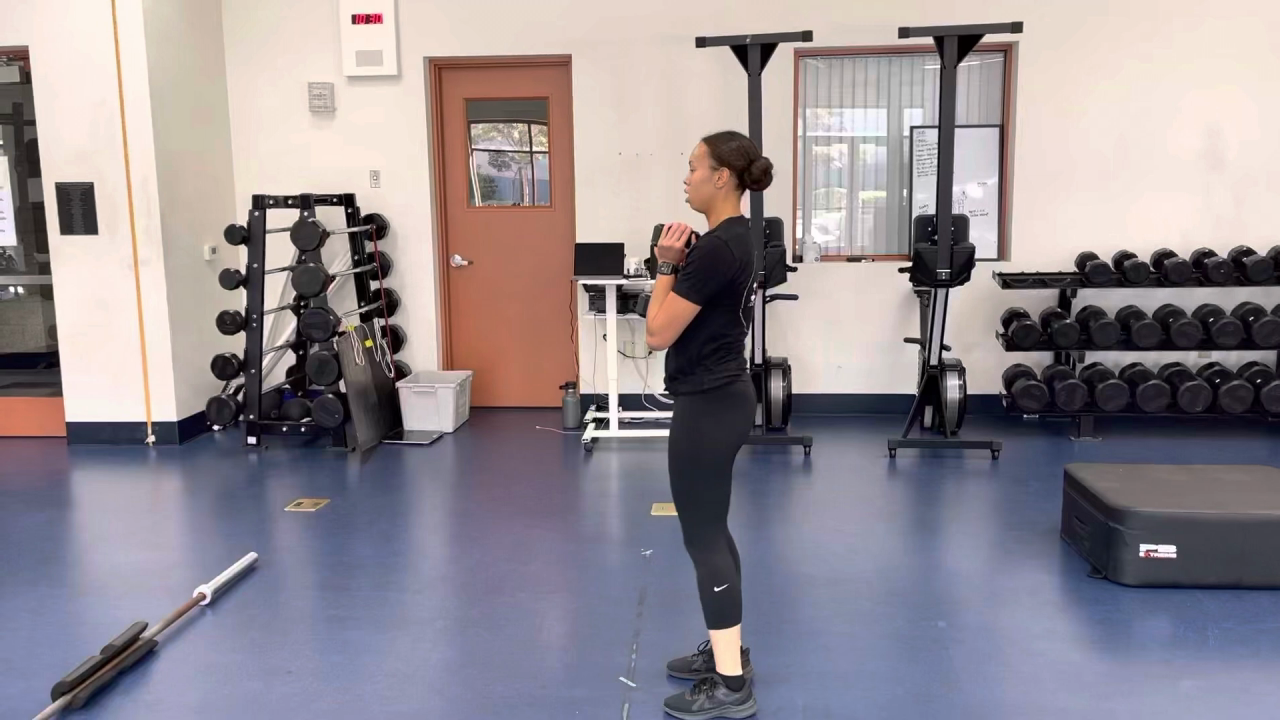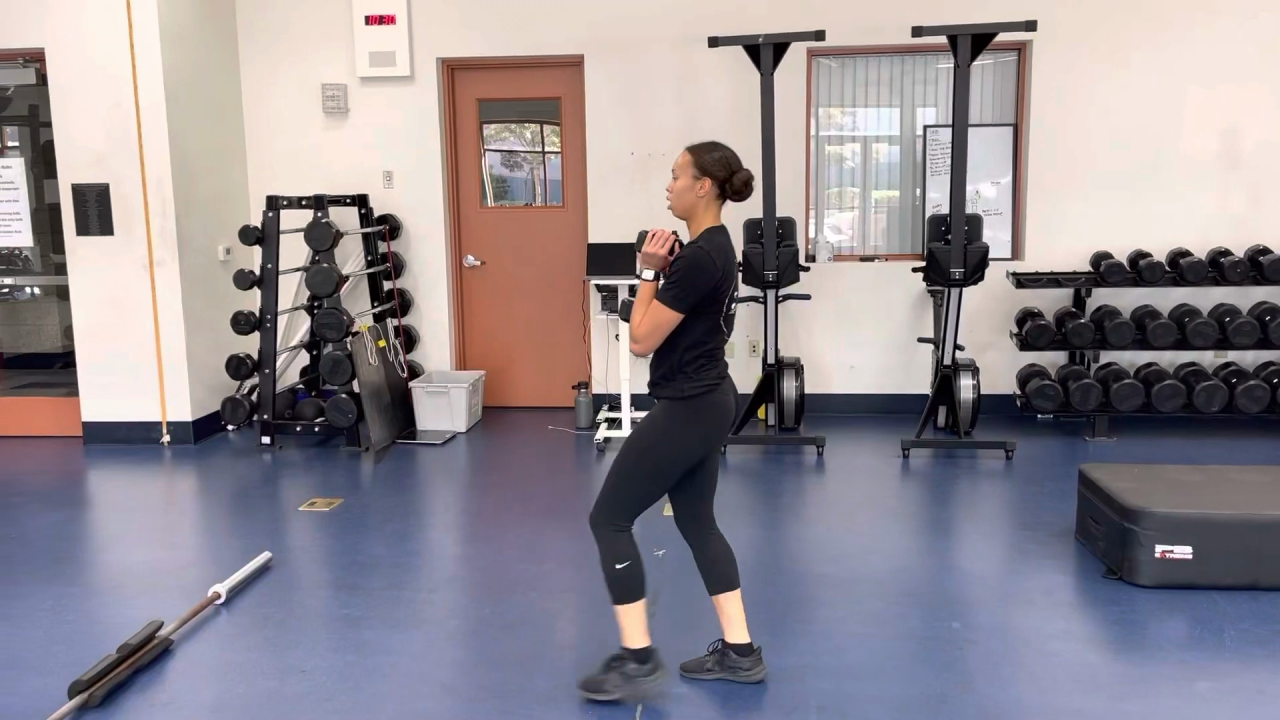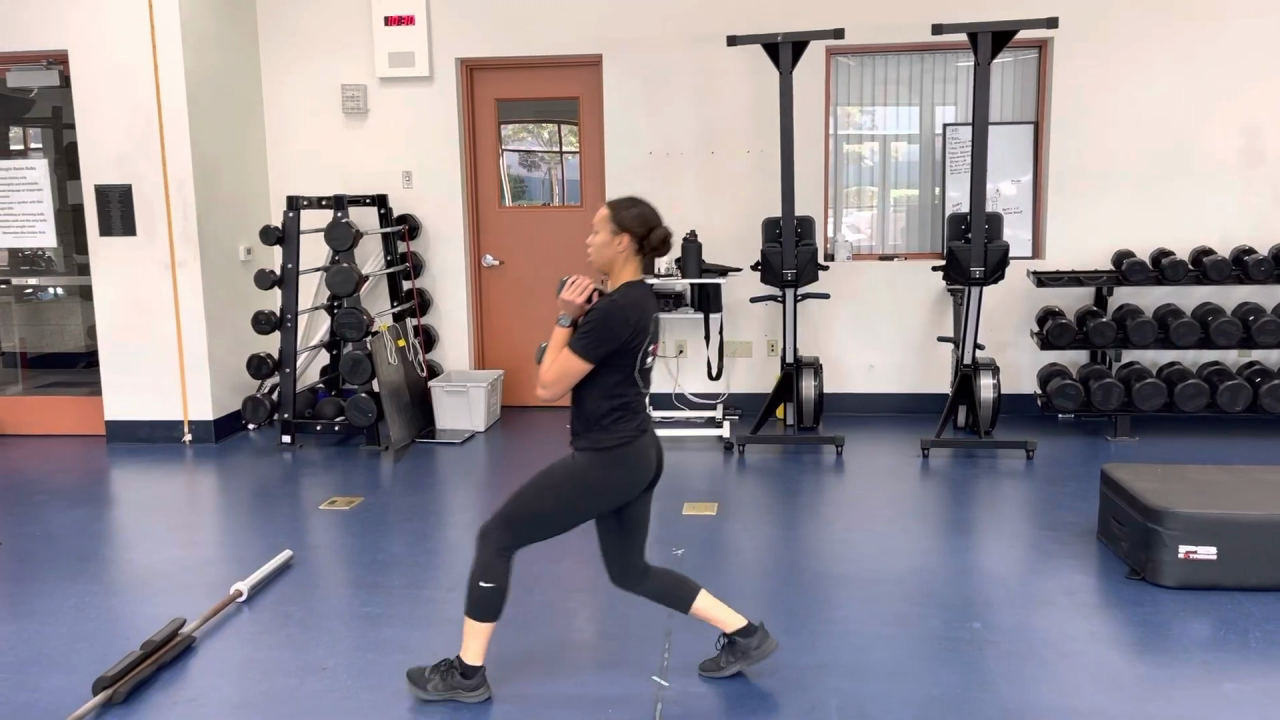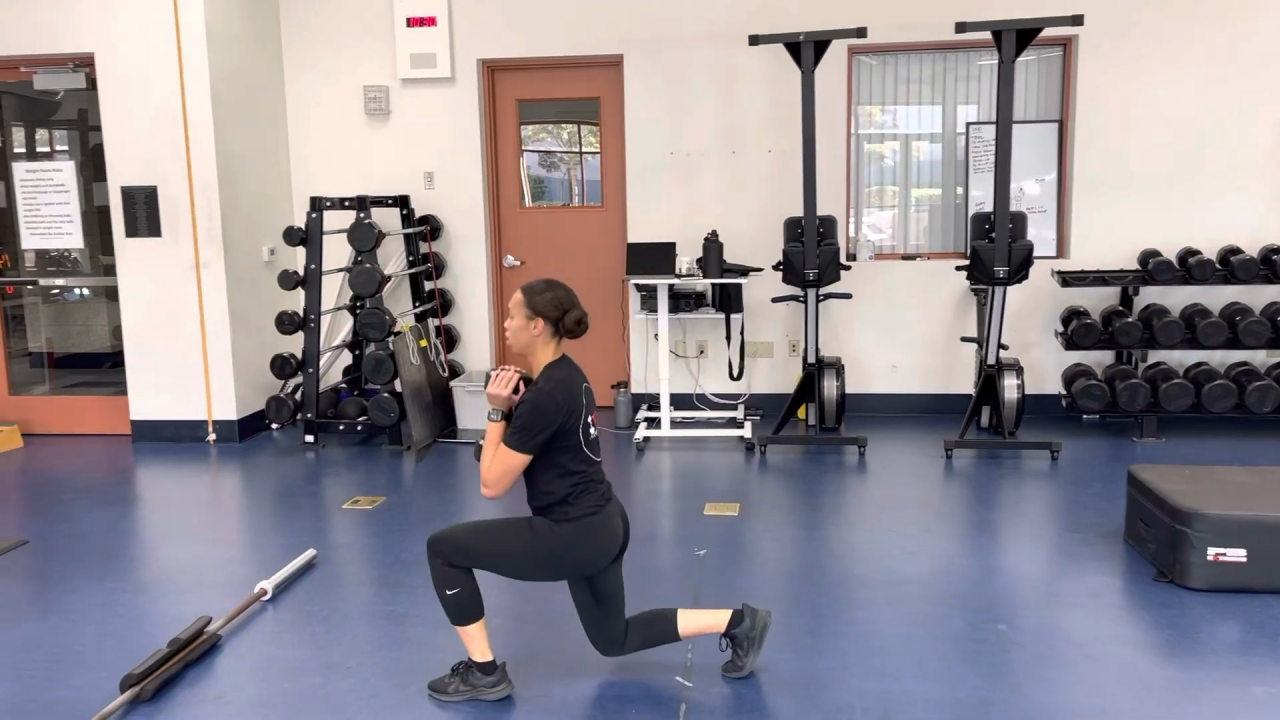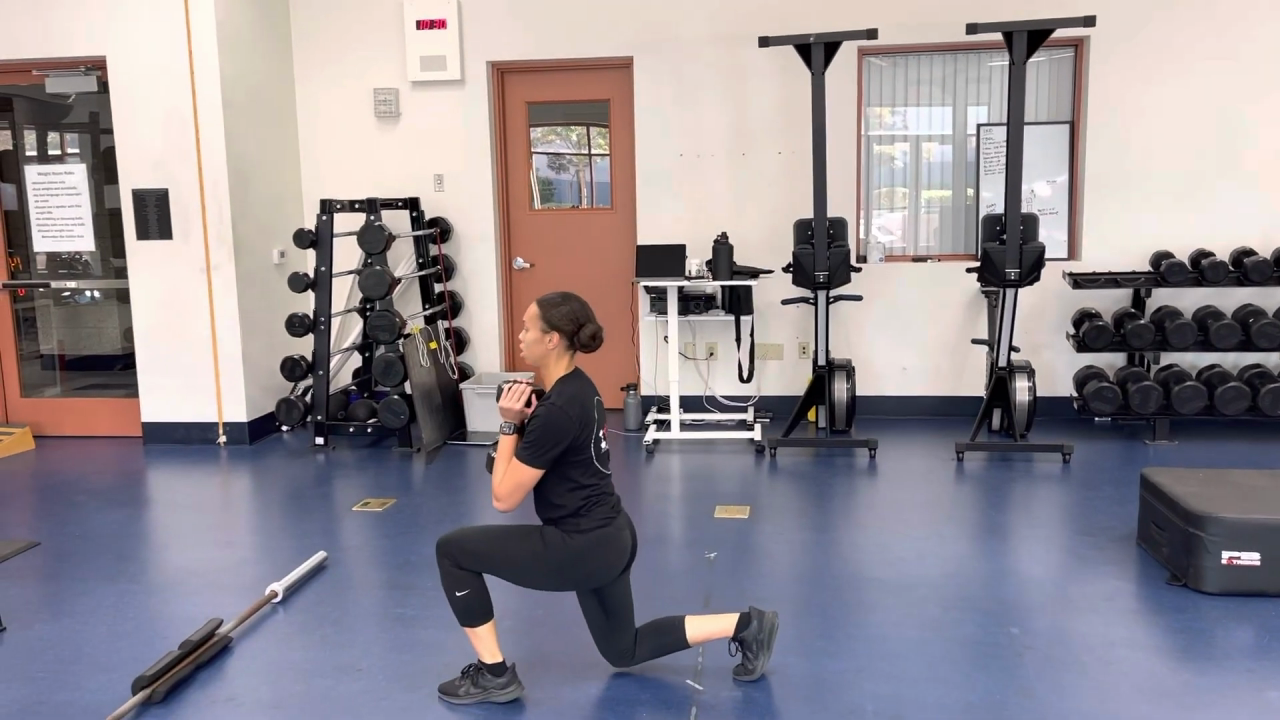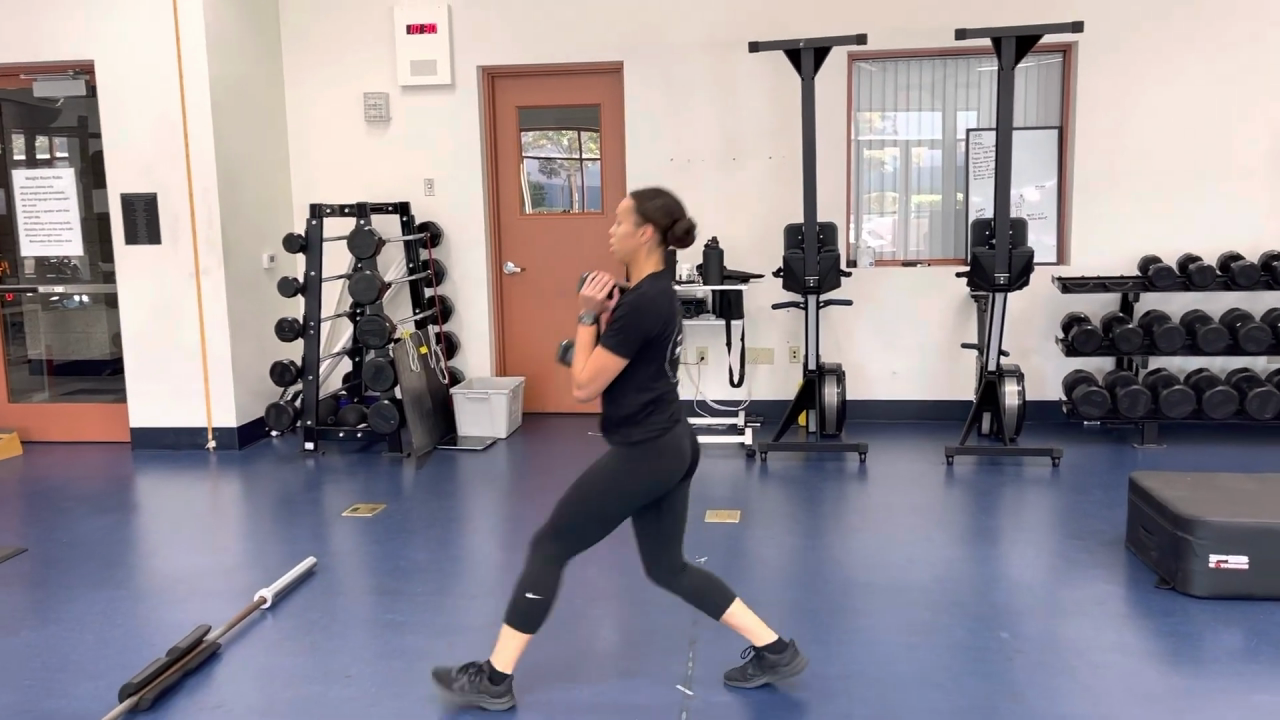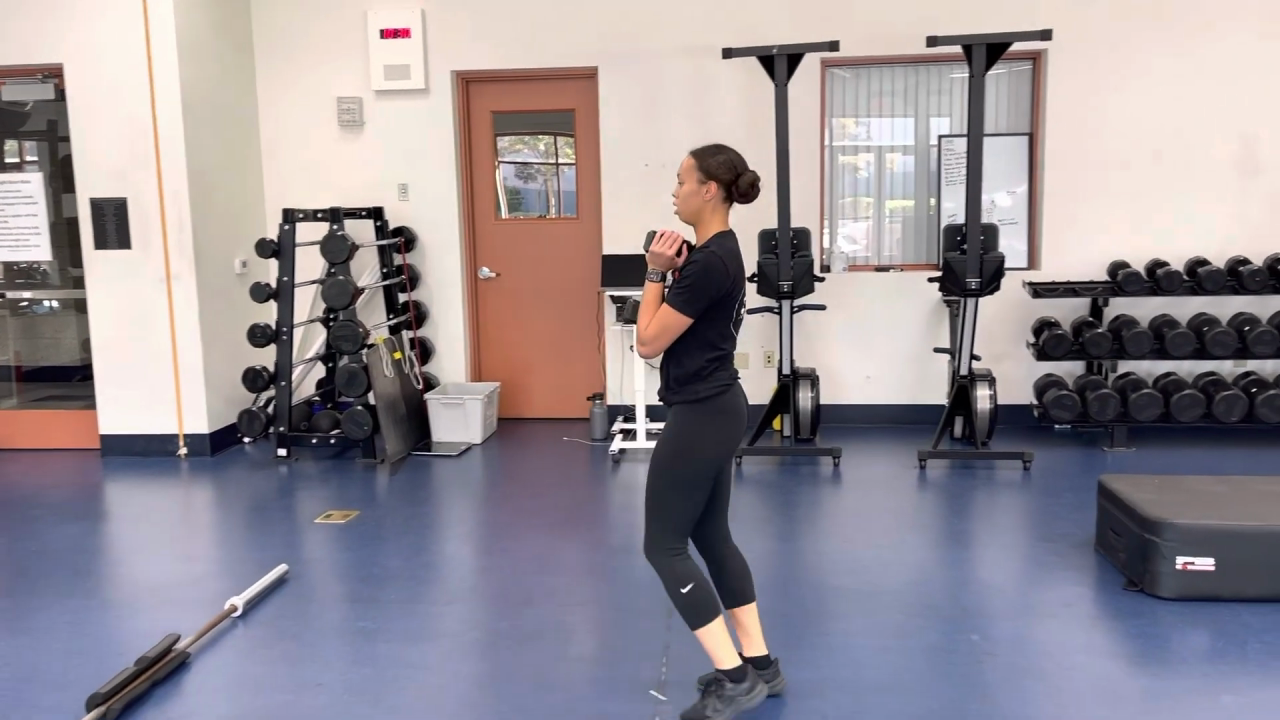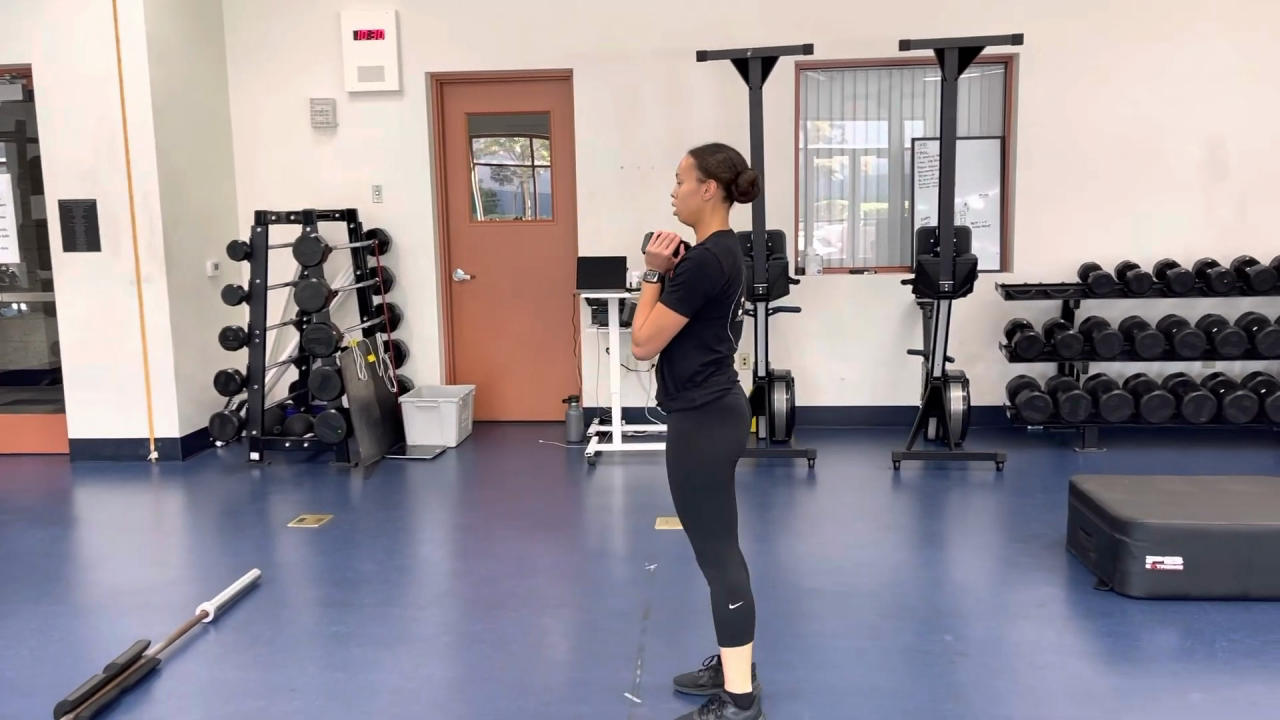
dt=0.5s
person 1, frame 1
left shoulder: (717, 247)
right shoulder: (733, 238)
left elbow: (658, 333)
left wrist: (666, 266)
right wrist: (679, 263)
left hip: (708, 405)
right hip: (723, 396)
left knee: (704, 538)
right knee: (711, 529)
right ankle: (726, 654)
person 1, frame 2
left shoulder: (698, 257)
right shoulder: (711, 246)
left elbow: (643, 341)
left wrist: (649, 272)
right wrist: (661, 270)
left hip: (686, 408)
right hip: (710, 402)
left knee: (609, 518)
right knee: (696, 524)
left ankle: (637, 658)
right ankle: (738, 649)
person 1, frame 3
left shoulder: (616, 309)
right shoulder: (637, 298)
left elbow: (549, 387)
left wrist: (567, 320)
right wrist: (580, 318)
left hip: (606, 460)
right hip: (637, 453)
left knee: (497, 538)
right knee: (630, 570)
left ankle: (467, 672)
right ankle: (743, 633)
person 1, frame 4
left shoulder: (545, 397)
right shoulder: (564, 374)
left elbow: (492, 484)
left wrist: (498, 413)
right wrist: (512, 410)
left hip: (573, 536)
right hip: (601, 526)
left knee: (444, 548)
right knee: (614, 638)
left ankle: (483, 672)
right ankle: (739, 623)
person 1, frame 5
left shoulder: (558, 411)
right shoulder: (576, 388)
left elbow: (505, 497)
left wrist: (509, 426)
right wrist: (523, 423)
left hip: (583, 546)
right hip: (609, 539)
left knee: (453, 551)
right knee: (624, 650)
left ankle: (493, 673)
right ankle: (747, 626)
person 1, frame 6
left shoulder: (641, 304)
right shoulder: (654, 293)
left elbow: (584, 389)
right elbow: (612, 363)
left wrist: (589, 318)
right wrist: (603, 317)
left hip: (642, 453)
right hip: (672, 446)
left knee: (550, 548)
right knee: (667, 567)
left ankle: (496, 677)
right ankle: (774, 650)
person 1, frame 7
left shoulder: (709, 261)
right shoulder: (717, 252)
left elbow: (649, 342)
right elbow: (675, 323)
left wrist: (656, 272)
right wrist: (671, 271)
left hip: (699, 415)
right hip: (717, 409)
left knee: (664, 547)
right knee: (711, 537)
right ankle: (759, 662)
person 1, frame 8
left shoulder: (704, 260)
right shoulder: (722, 251)
left elbow: (644, 343)
left wrist: (653, 274)
right wrist: (670, 272)
left hip: (702, 420)
right hip: (717, 410)
left knee: (716, 554)
right knee: (718, 547)
right ankle: (734, 669)
